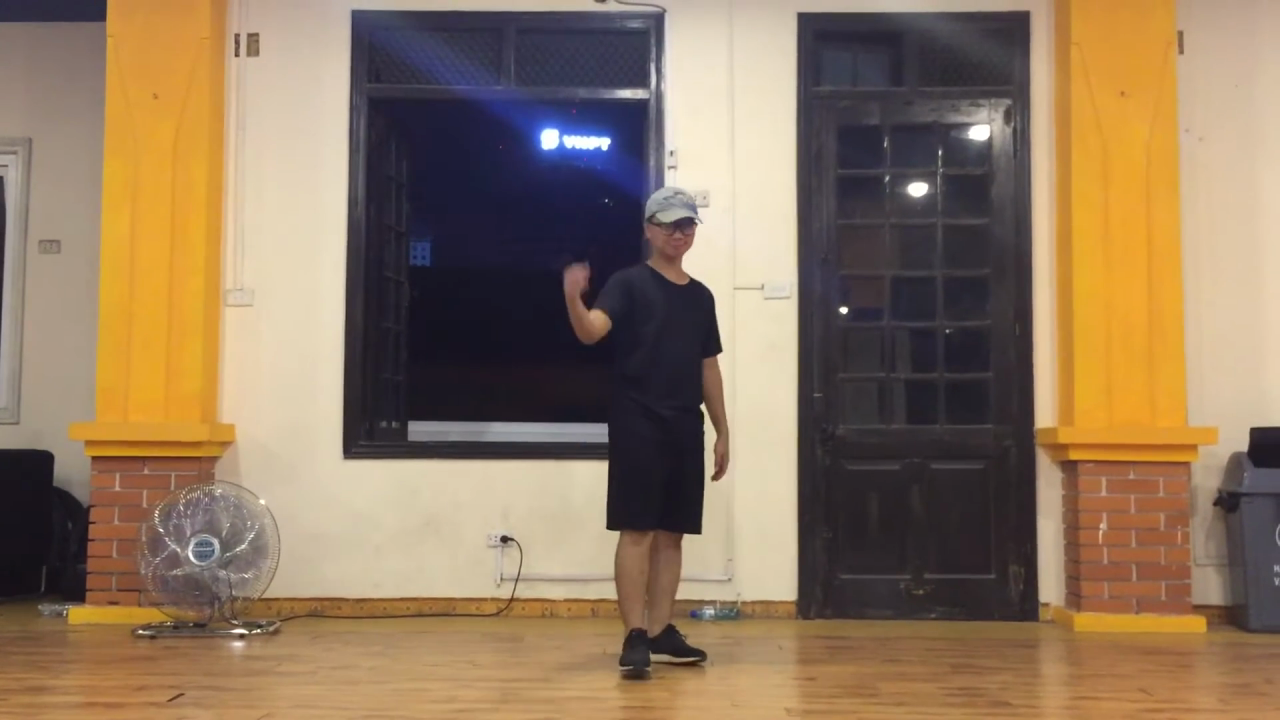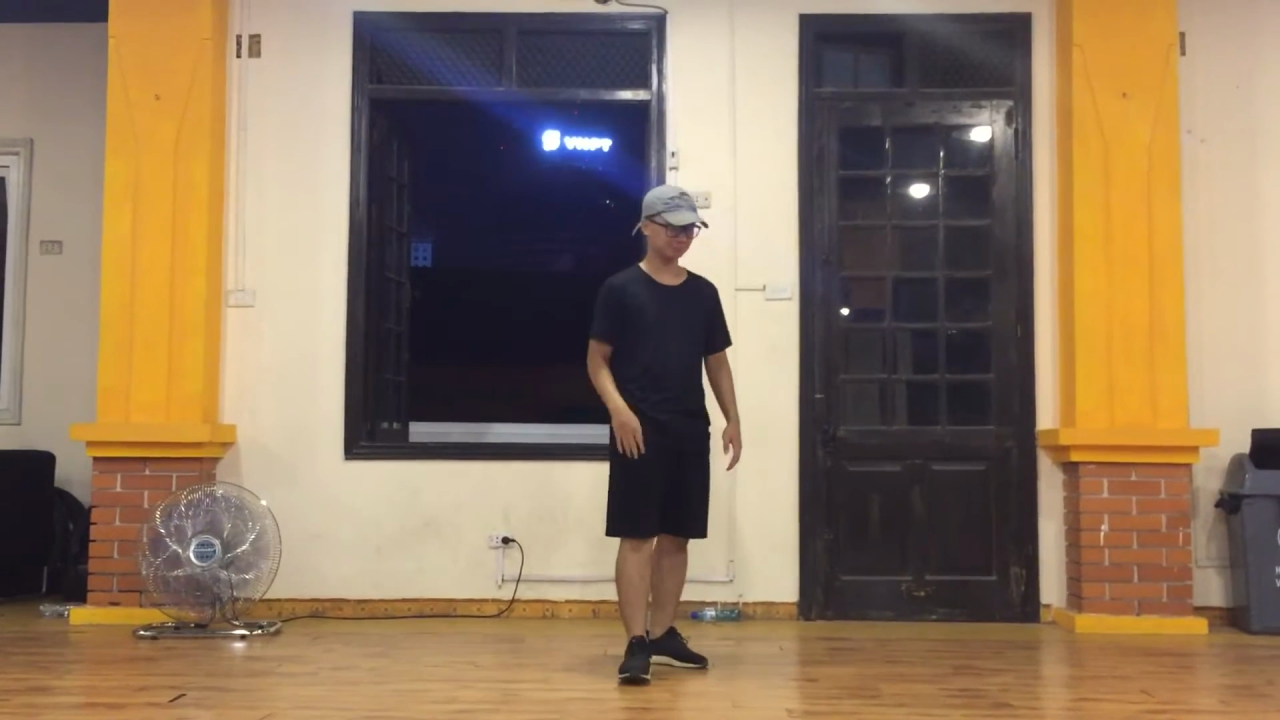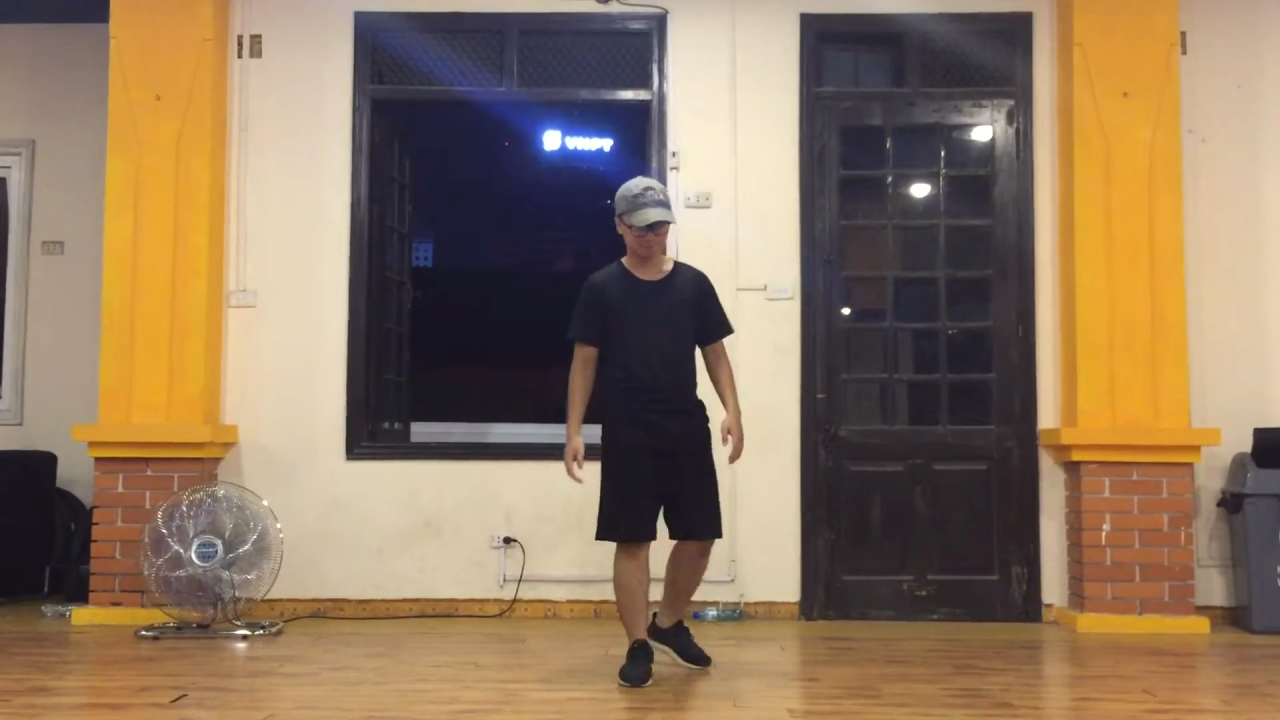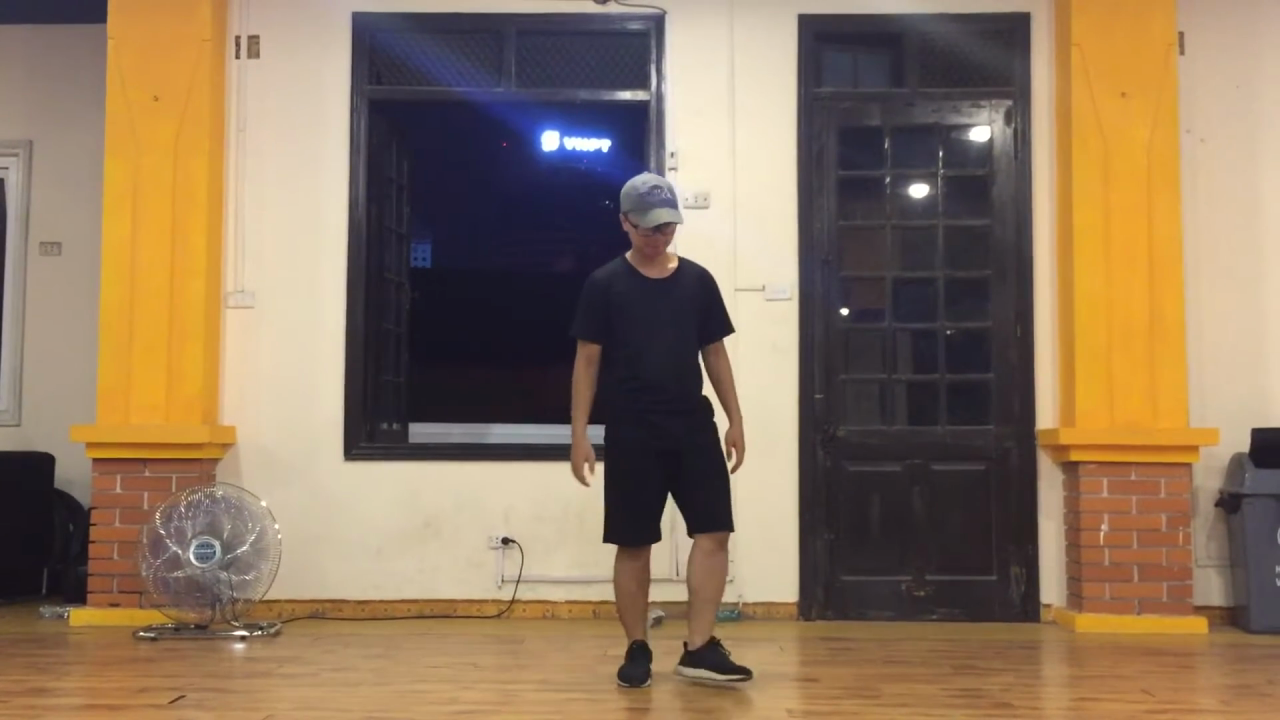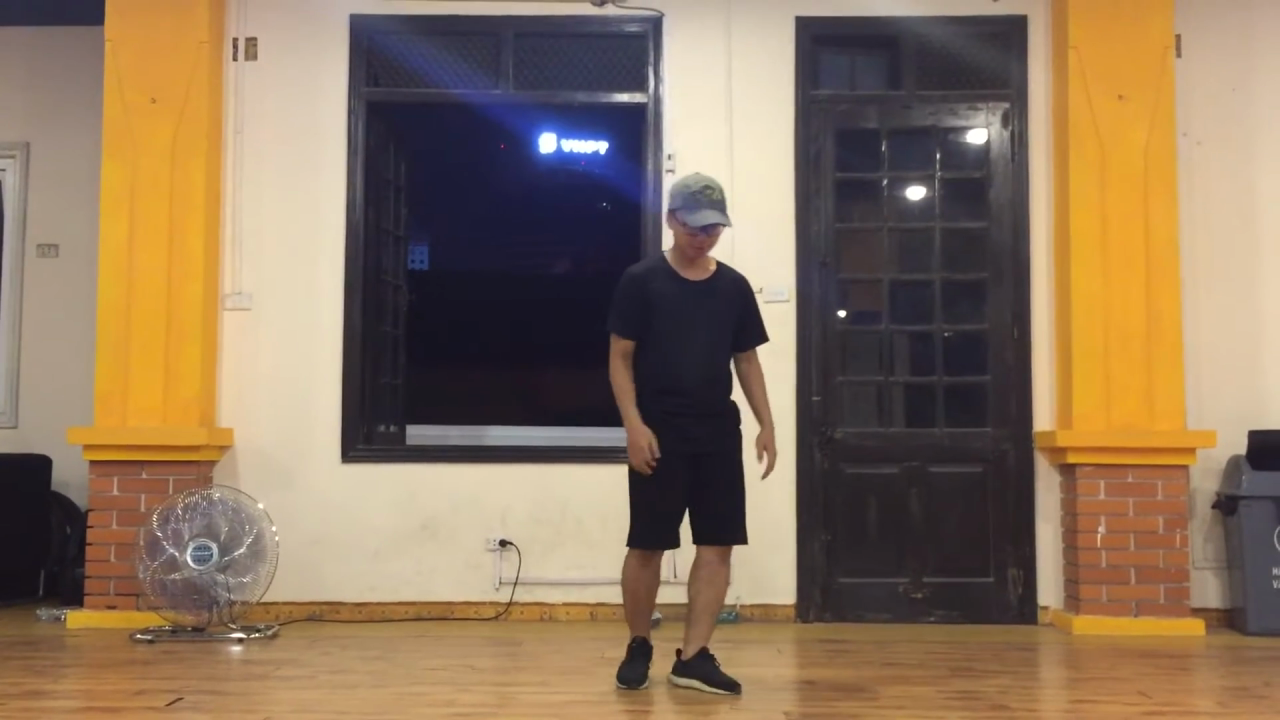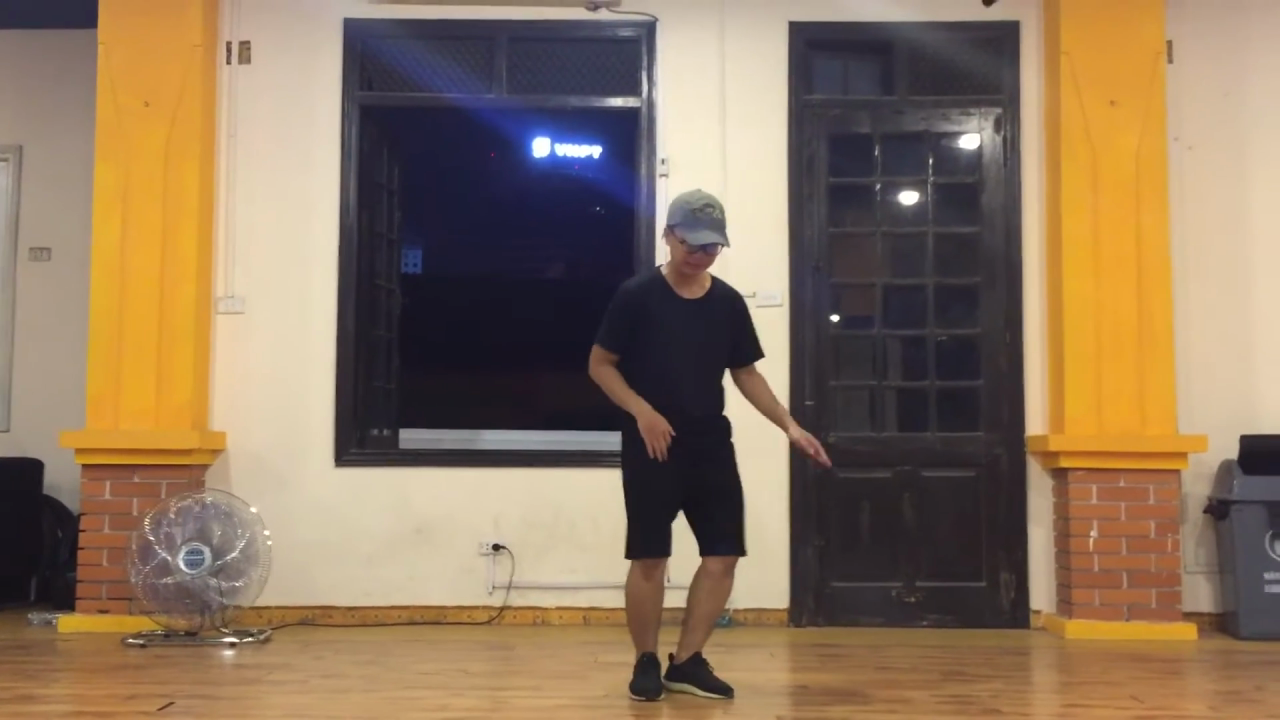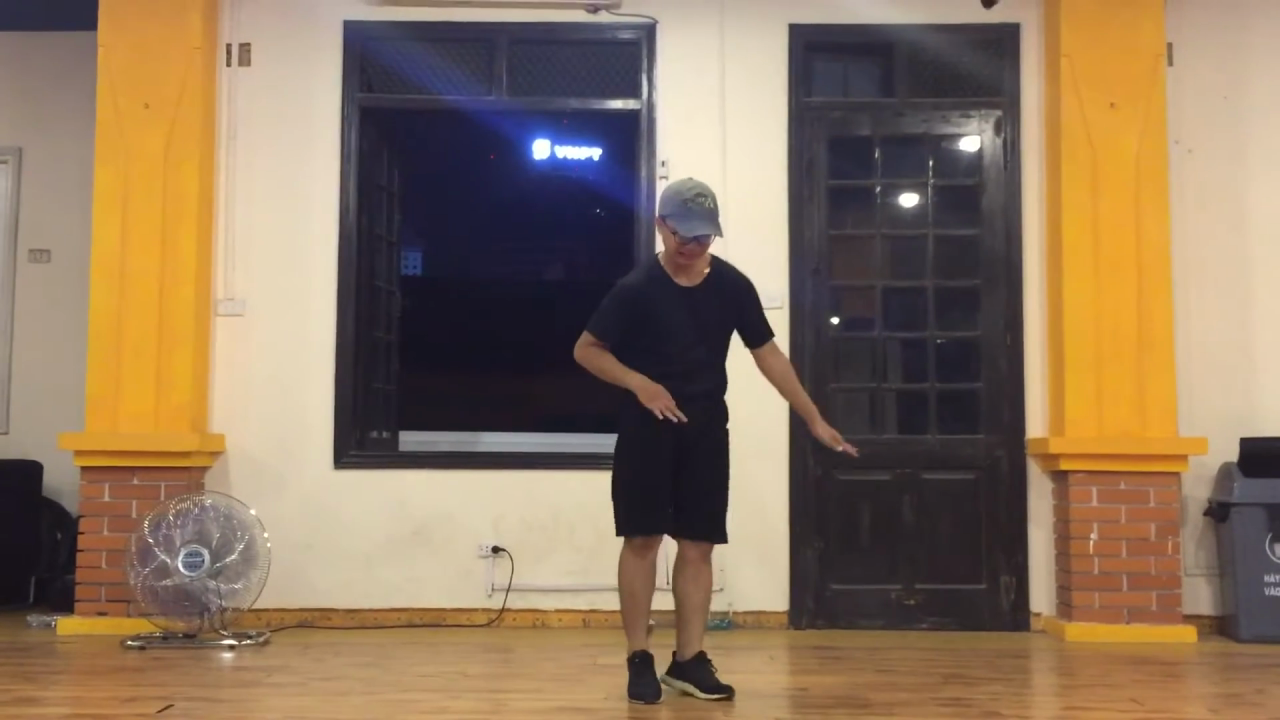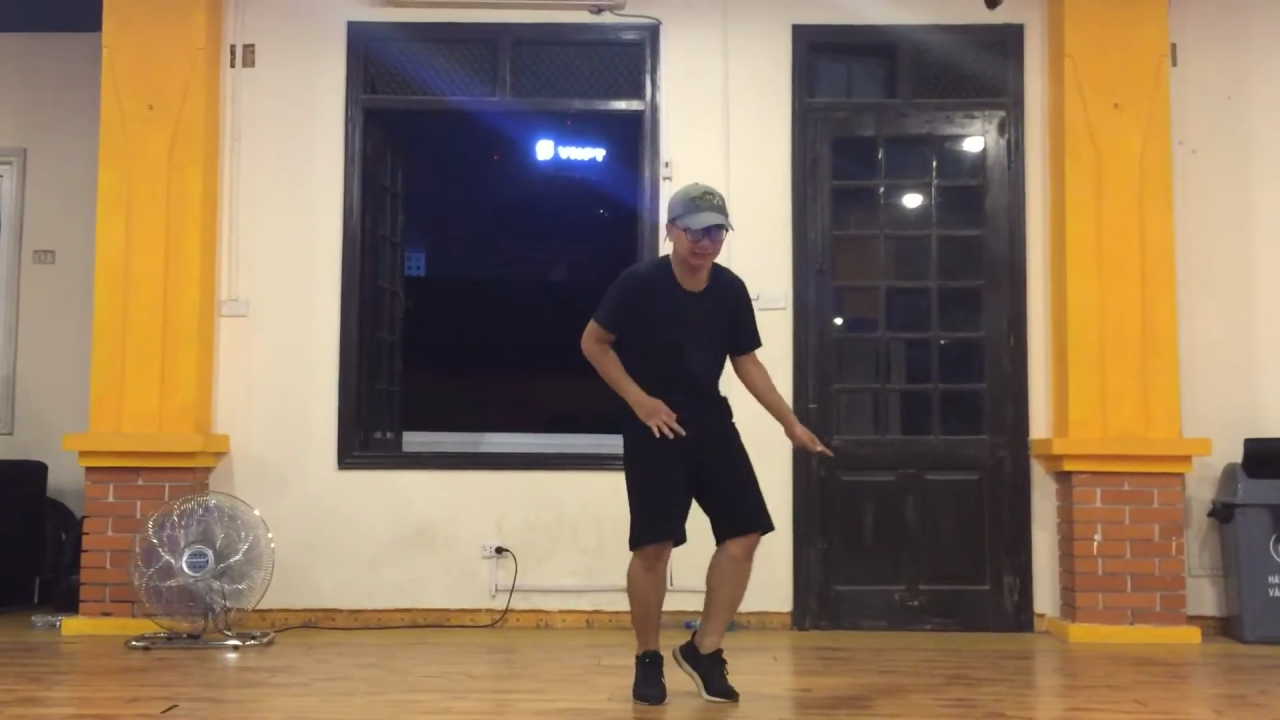
dt=0.4s
person 1, frame 1
left shoulder: (701, 296)
right shoulder: (629, 283)
right elbow: (591, 330)
left wrist: (722, 431)
right wrist: (573, 299)
left hip: (685, 427)
right hip: (637, 423)
left knee: (671, 533)
right knee: (637, 529)
left ankle: (661, 631)
right ankle: (635, 636)
person 1, frame 2
left shoulder: (704, 293)
right shoulder: (621, 288)
left elbow: (717, 361)
right elbow: (597, 358)
left wrist: (732, 419)
right wrist: (618, 408)
left hip: (691, 430)
right hip: (640, 429)
left knee: (675, 536)
right knee: (636, 535)
left ankle: (662, 634)
right ankle: (637, 644)
person 1, frame 3
left shoulder: (694, 283)
right shoulder: (601, 287)
left elbow: (714, 352)
right elbow: (584, 362)
left wrist: (732, 410)
right wrist: (574, 430)
left hip: (688, 428)
right hip: (628, 432)
left knee: (699, 534)
right knee: (632, 540)
left ankle: (670, 623)
right ankle: (638, 647)
person 1, frame 4
left shoulder: (698, 280)
right shoulder: (605, 284)
left elbow: (715, 353)
right elbow: (587, 361)
left wrist: (735, 420)
right wrist: (579, 433)
left hip: (694, 426)
right hip: (631, 433)
left knee: (713, 533)
right knee: (633, 544)
left ankle: (700, 647)
right ankle: (637, 649)
person 1, frame 5
left shoulder: (734, 287)
right shoulder: (641, 280)
left elbow: (747, 360)
right elbow: (620, 358)
left wrist: (766, 425)
right wrist: (634, 424)
left hip: (719, 432)
right hip: (659, 432)
left knee: (717, 545)
right knee: (648, 546)
left ankle: (693, 656)
right ankle: (639, 645)
person 1, frame 6
left shoulder: (729, 304)
right shoulder: (636, 296)
left elbow: (745, 374)
right elbow: (600, 364)
left wrist: (791, 426)
right wrist: (642, 413)
left hip: (711, 444)
right hip: (654, 443)
left knee: (722, 555)
right knee: (648, 558)
left ankle: (687, 661)
right ankle: (646, 661)
person 1, frame 7
left shoulder: (732, 285)
right shoulder: (636, 288)
left elbow: (767, 353)
right elbow: (586, 350)
left wrist: (815, 421)
right wrist: (641, 384)
left hip: (706, 426)
right hip: (647, 425)
left knee: (697, 545)
right knee: (641, 539)
left ankle: (688, 659)
right ankle: (639, 659)
person 1, frame 8
left shoulder: (731, 291)
right shoulder: (640, 282)
left elbow: (746, 361)
right elbow: (594, 342)
left wrist: (791, 424)
right wrist: (639, 400)
left hip: (712, 425)
right hip: (655, 428)
left knee: (742, 536)
right knee: (652, 547)
left ankle: (704, 650)
right ankle: (648, 660)
